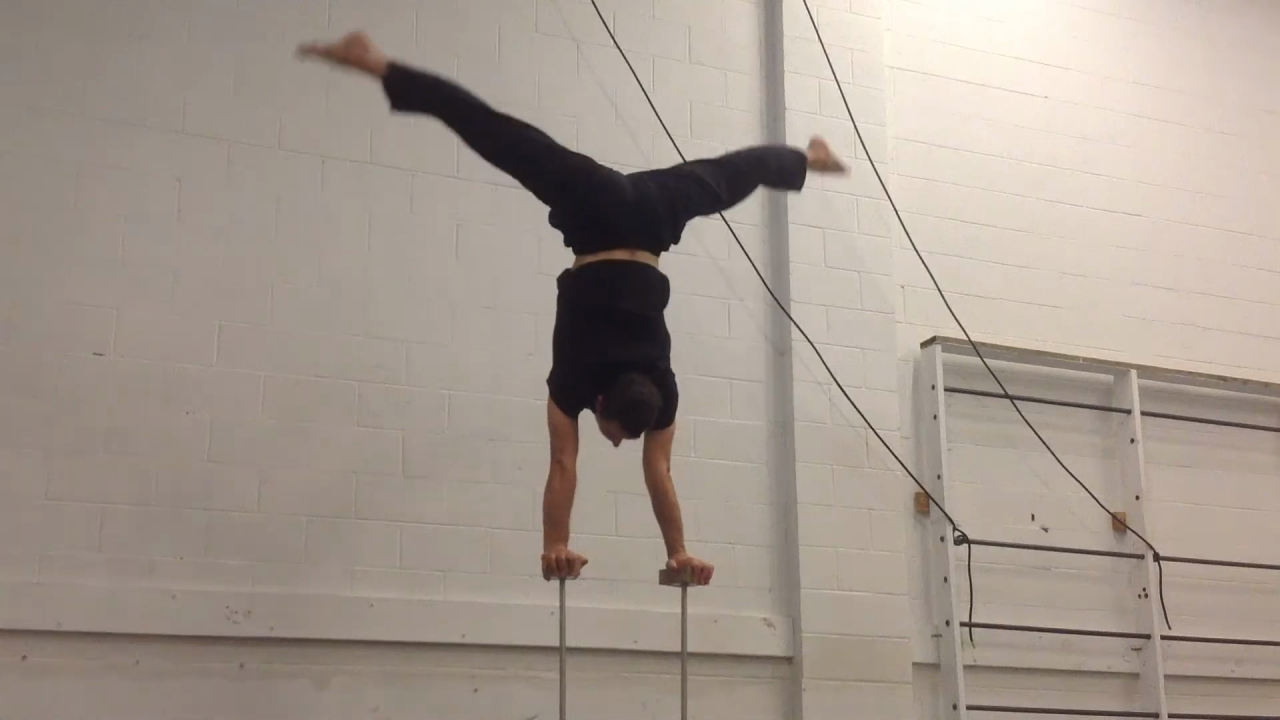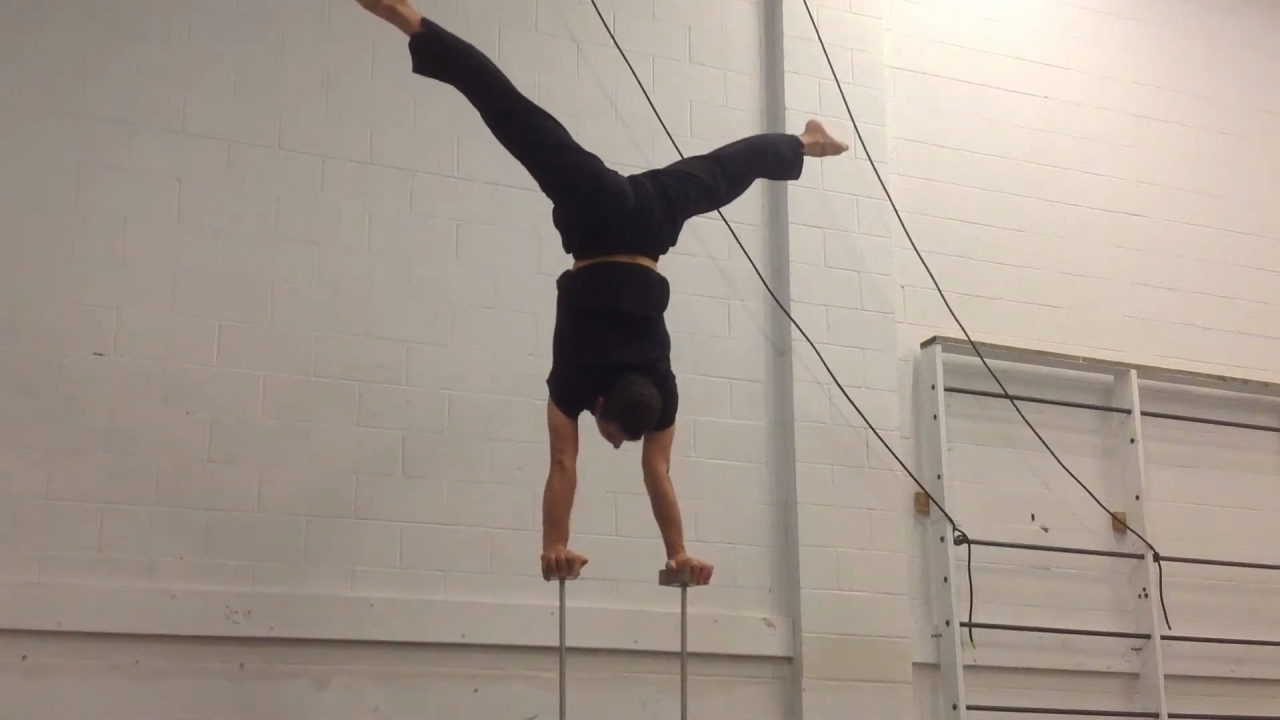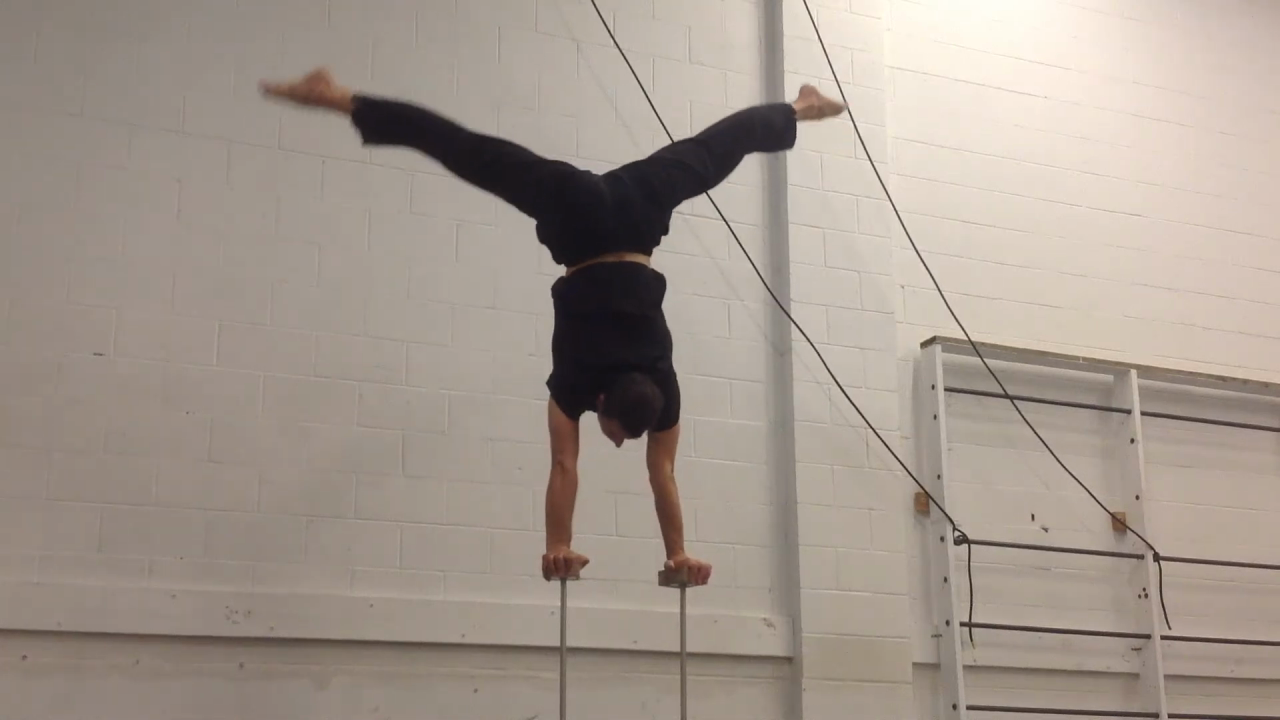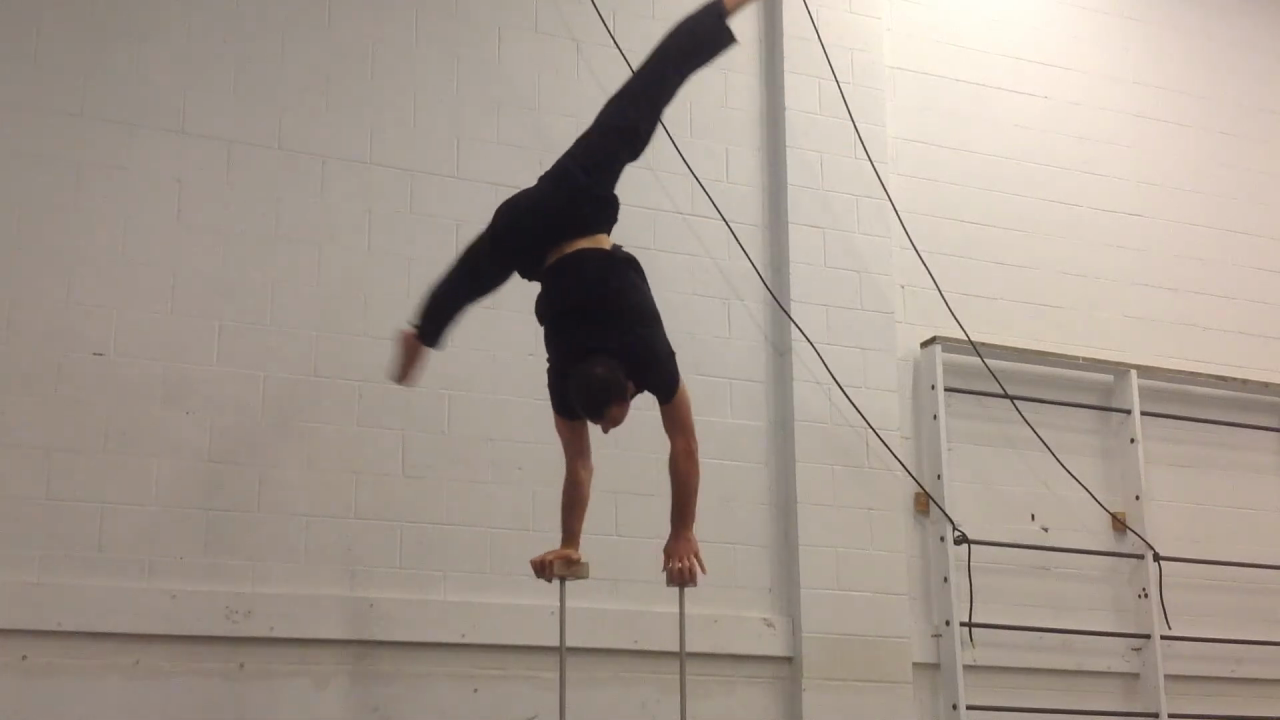
dt=0.7s
person 1, frame 1
left shoulder: (660, 391)
right shoulder: (573, 384)
left elbow: (658, 474)
right elbow: (563, 467)
left wrist: (679, 553)
right wrist: (556, 546)
left hip: (649, 215)
right hip: (601, 213)
left knee: (725, 180)
right knee: (500, 135)
left ankle: (806, 158)
right ankle: (379, 63)
person 1, frame 2
left shoulder: (660, 390)
right shoulder: (571, 385)
left elbow: (657, 473)
right elbow: (563, 467)
left wrist: (679, 553)
right wrist: (555, 545)
left hip: (648, 217)
right hip: (600, 216)
left knee: (722, 173)
right knee: (518, 118)
left ankle: (803, 144)
person 1, frame 3
left shoulder: (662, 387)
right shoulder: (574, 383)
left elbow: (663, 476)
right elbow: (563, 469)
left wrist: (678, 552)
right wrist: (559, 545)
left hip: (633, 211)
right hip: (585, 212)
left knee: (708, 153)
right knee: (461, 150)
left ankle: (796, 108)
right ankle: (342, 99)
person 1, frame 4
left shoulder: (652, 357)
right shoulder: (565, 381)
left elbow: (684, 447)
right elbow: (579, 467)
left wrist: (683, 532)
right wrist: (568, 545)
left hip: (574, 205)
right hip: (533, 227)
left knee: (639, 104)
right knee: (466, 285)
right ankle: (421, 334)
